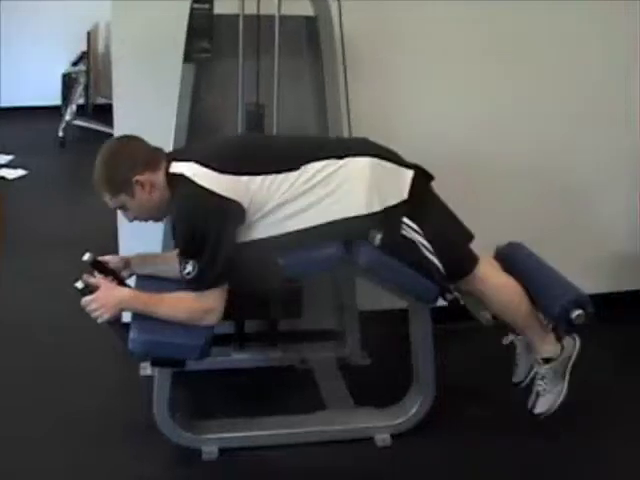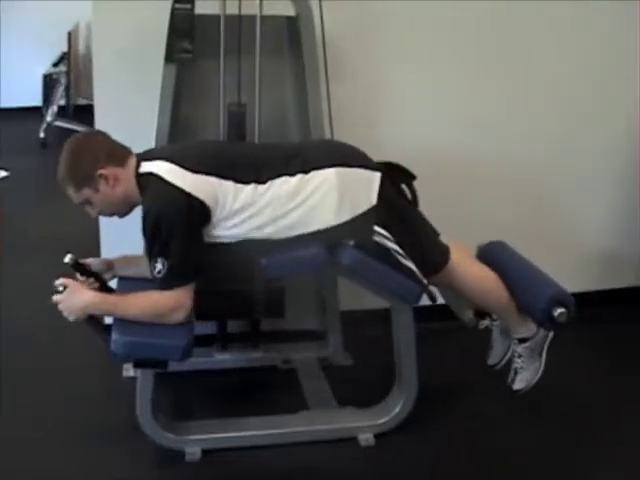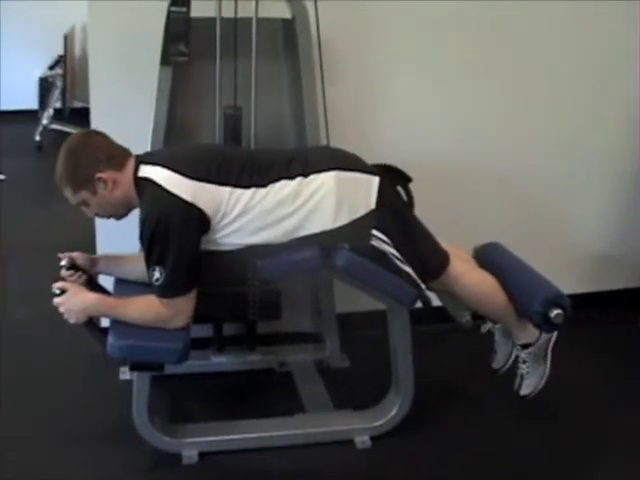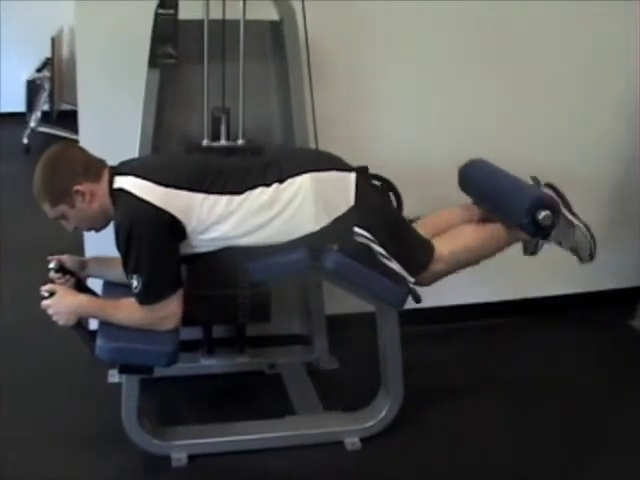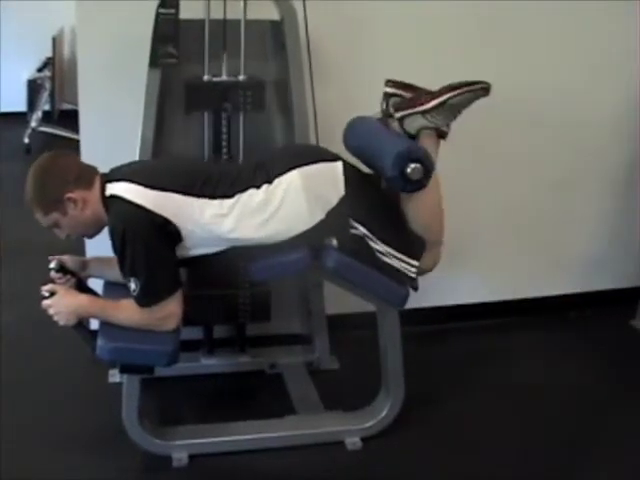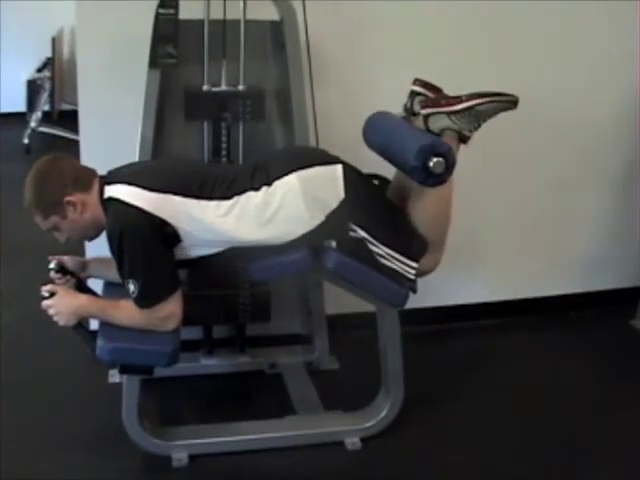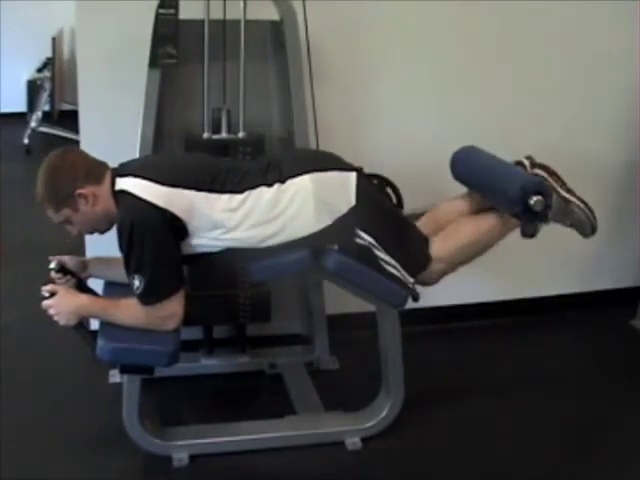
dt=0.7s
person 1, frame 1
left shoulder: (194, 202)
right shoulder: (184, 173)
left elbow: (207, 308)
right elbow: (198, 265)
left wrist: (127, 300)
right wrist: (133, 263)
left hip: (373, 190)
right hip: (356, 178)
left knee: (465, 271)
right knee: (454, 267)
left ankle: (549, 349)
right ankle: (527, 331)
person 1, frame 2
left shoulder: (165, 197)
right shoulder: (154, 170)
left elbow: (174, 305)
right elbow: (179, 264)
left wrist: (93, 302)
right wrist: (114, 265)
left hip: (346, 197)
right hip: (331, 176)
left knee: (438, 266)
right knee: (433, 257)
left ankle: (525, 330)
right ankle: (502, 317)
person 1, frame 3
left shoulder: (163, 204)
right shoulder: (152, 173)
left elbow: (175, 310)
right elbow: (166, 268)
left wrist: (94, 304)
right wrist: (99, 264)
left hip: (344, 201)
right hip: (331, 182)
left knee: (438, 271)
right knee: (430, 260)
left ankle: (528, 333)
right ankle: (506, 320)
person 1, frame 4
left shoulder: (136, 214)
right shoulder: (130, 181)
left elbow: (163, 313)
right elbow: (154, 270)
left wrist: (83, 305)
right wrist: (87, 266)
left hip: (324, 206)
right hip: (314, 182)
left knee: (426, 265)
right knee: (416, 239)
person 1, frame 5
left shoulder: (128, 217)
right shoulder: (120, 185)
left elbow: (163, 314)
right elbow: (152, 269)
left wrist: (84, 306)
right wrist: (87, 267)
left hip: (320, 201)
right hip: (303, 177)
left knee: (423, 254)
right knee: (394, 231)
left ankle: (422, 126)
right ankle: (407, 123)
person 1, frame 6
left shoulder: (126, 218)
right shoulder: (120, 186)
left elbow: (163, 314)
right elbow: (152, 267)
left wrist: (83, 305)
right wrist: (87, 267)
left hip: (319, 203)
right hip: (302, 177)
left knee: (423, 256)
right knee: (397, 226)
left ankle: (443, 132)
right ankle: (426, 125)
person 1, frame 7
left shoulder: (137, 212)
right shoulder: (130, 181)
left elbow: (164, 313)
right elbow: (155, 272)
left wrist: (84, 305)
right wrist: (89, 267)
left hip: (329, 206)
right hip: (317, 184)
left knee: (428, 264)
right knee: (417, 238)
